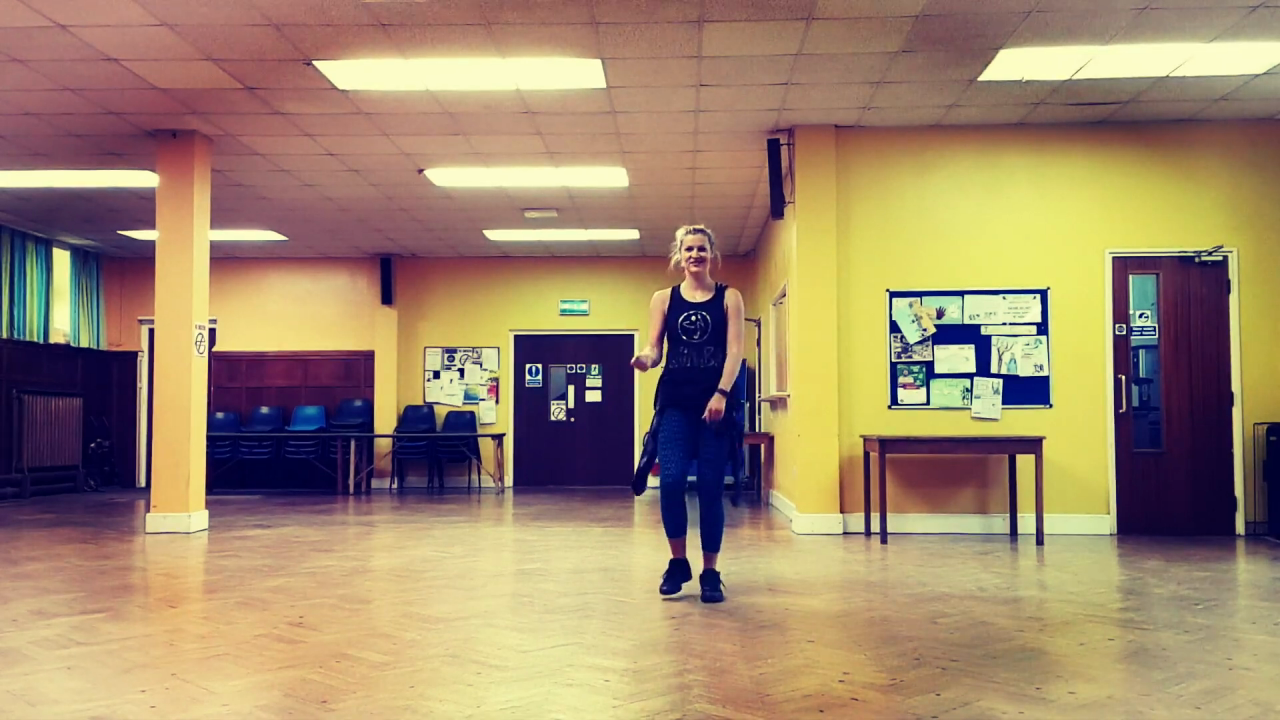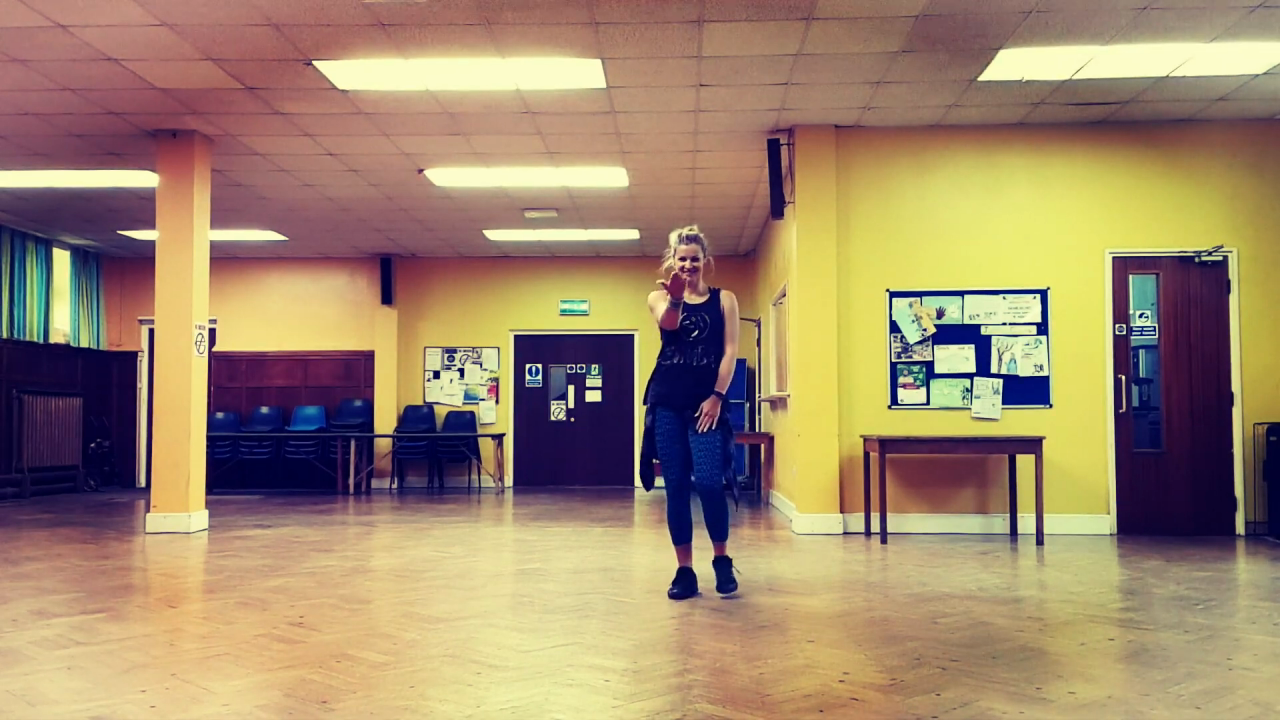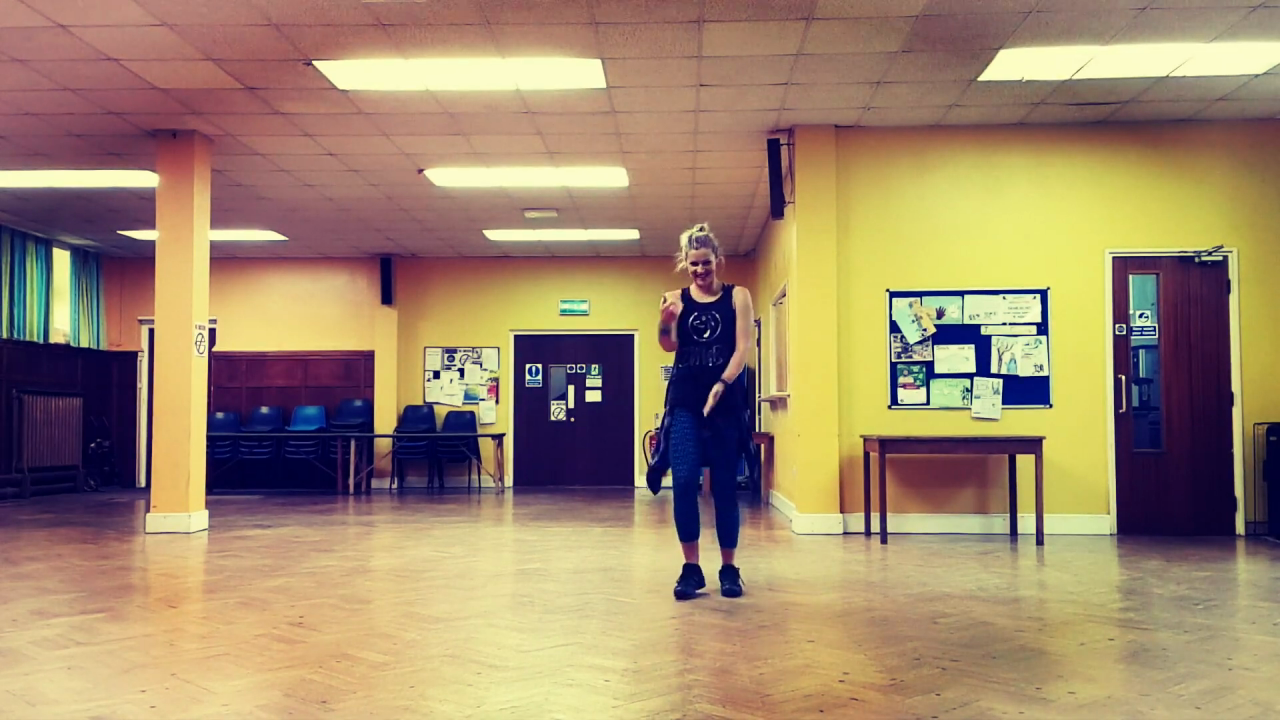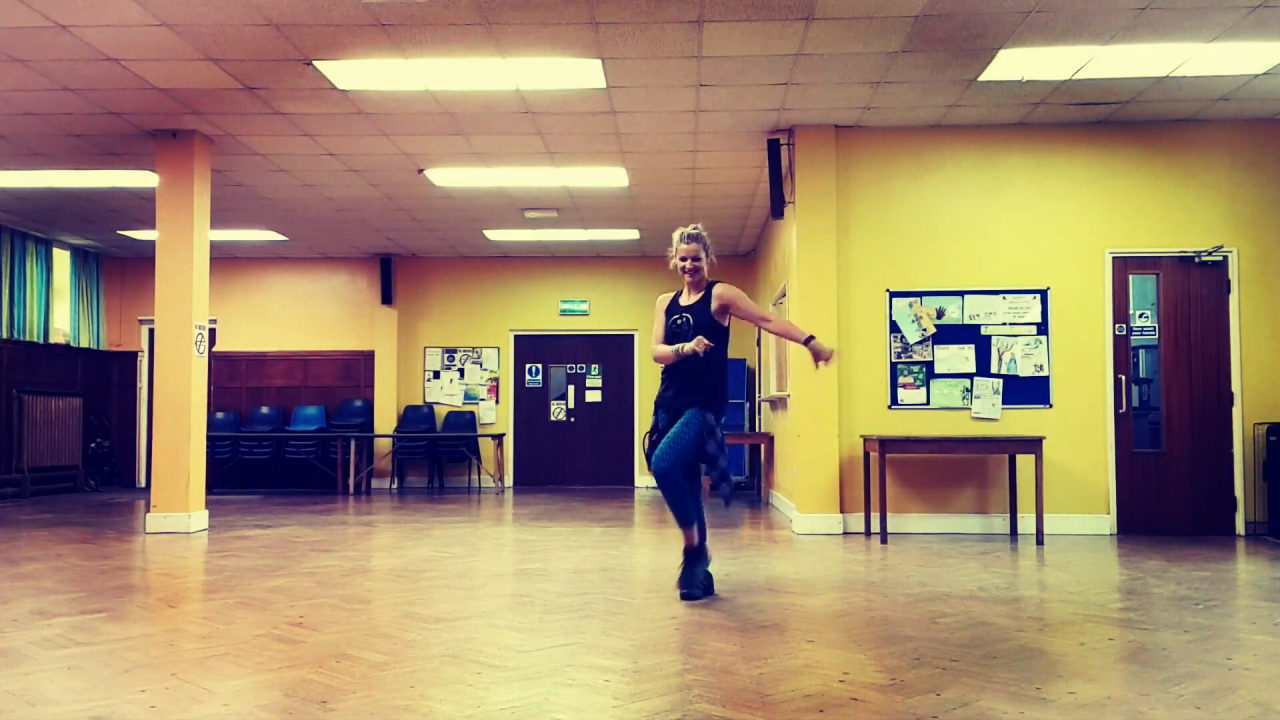
dt=0.5s
person 1, frame 1
left shoulder: (729, 297)
right shoulder: (663, 299)
left elbow: (734, 349)
right elbow: (655, 349)
left wrist: (722, 392)
right wrist: (644, 359)
left hip: (713, 401)
right hip: (674, 401)
left knee: (710, 489)
right knee: (671, 482)
left ankle: (710, 573)
right ankle: (678, 561)
person 1, frame 2
left shoulder: (724, 299)
right shoulder: (659, 297)
left elbow: (730, 351)
right elbow: (668, 322)
left wrist: (717, 397)
right wrist: (676, 299)
left hip: (707, 400)
right hip: (667, 401)
left knee: (710, 484)
right knee: (676, 487)
left ankle: (722, 560)
right ankle: (684, 570)
person 1, frame 3
left shoulder: (738, 296)
right shoulder: (675, 299)
left elbow: (743, 348)
right elbow: (669, 346)
left wrist: (722, 385)
right wrist: (665, 323)
left hip: (726, 400)
right hip: (685, 402)
left knee: (724, 486)
right knee: (684, 482)
left ankle: (729, 568)
right ankle: (691, 568)
person 1, frame 4
left shoulder: (720, 295)
right shoulder: (666, 302)
left elbow: (767, 320)
right elbow: (657, 351)
left wrist: (809, 340)
right wrist: (684, 348)
left hip: (703, 403)
right hip: (669, 403)
left knee: (666, 466)
right knee: (684, 483)
left ankle: (694, 546)
right ankle: (699, 572)
